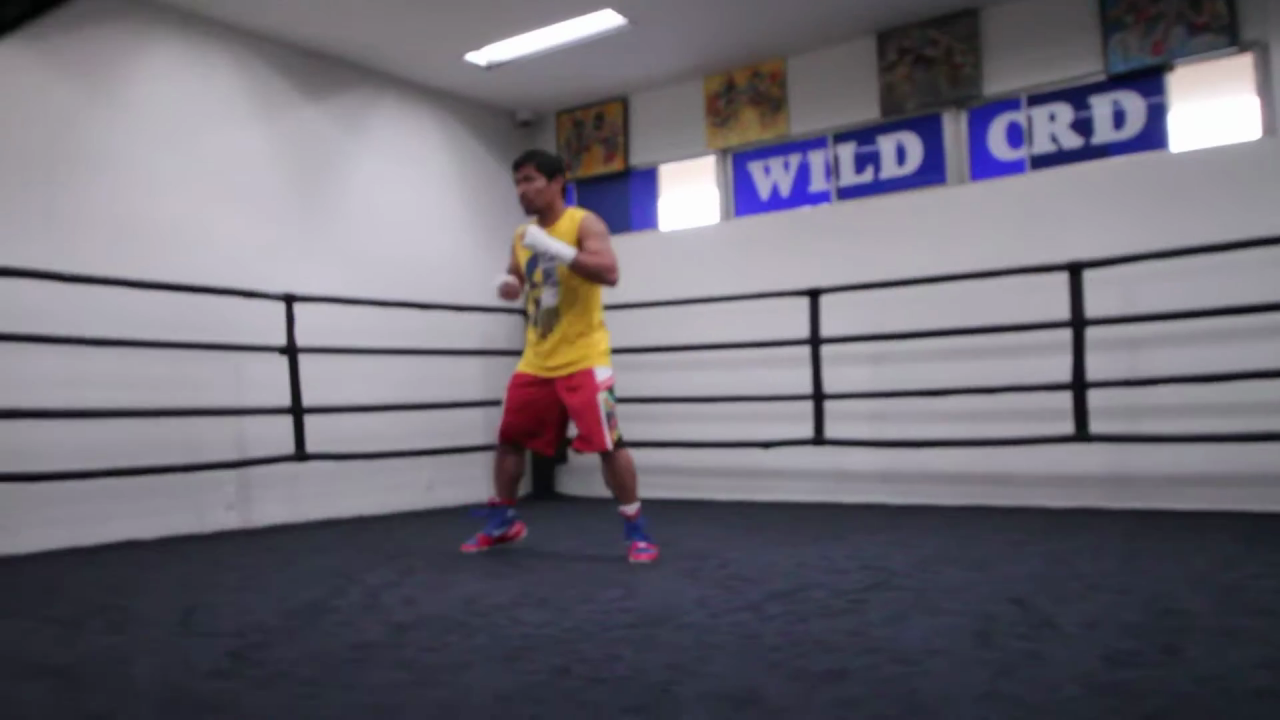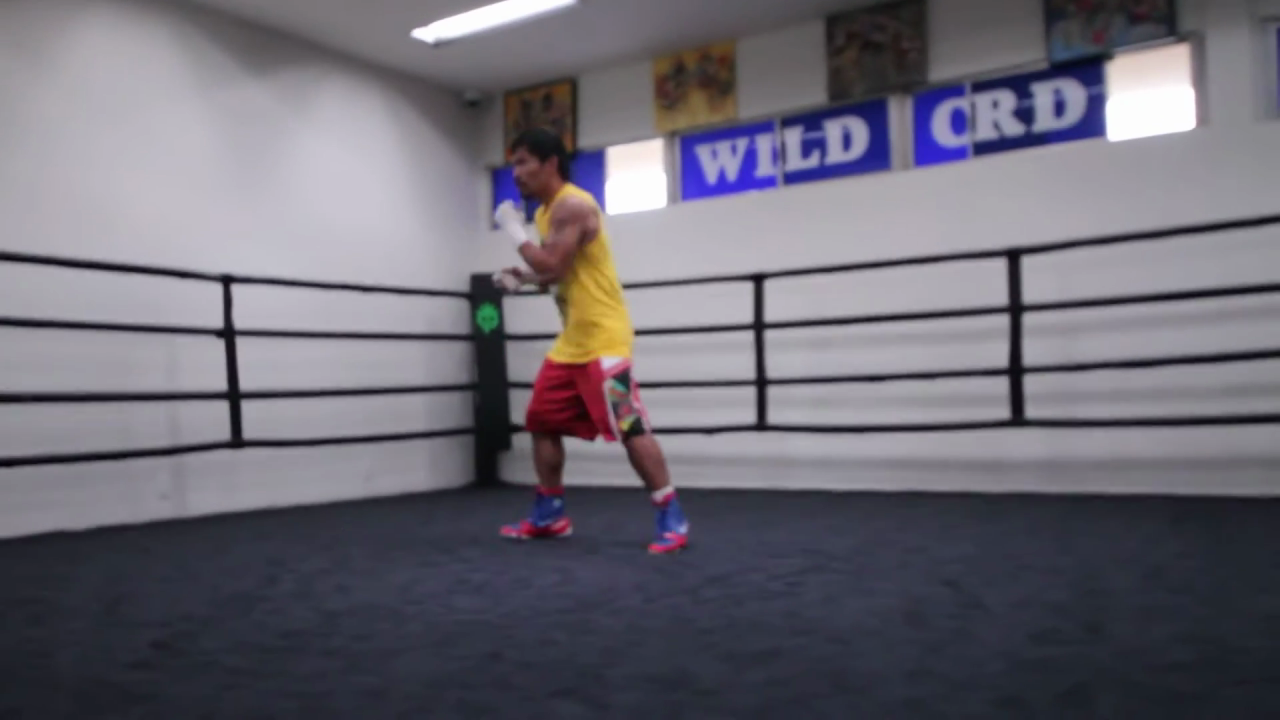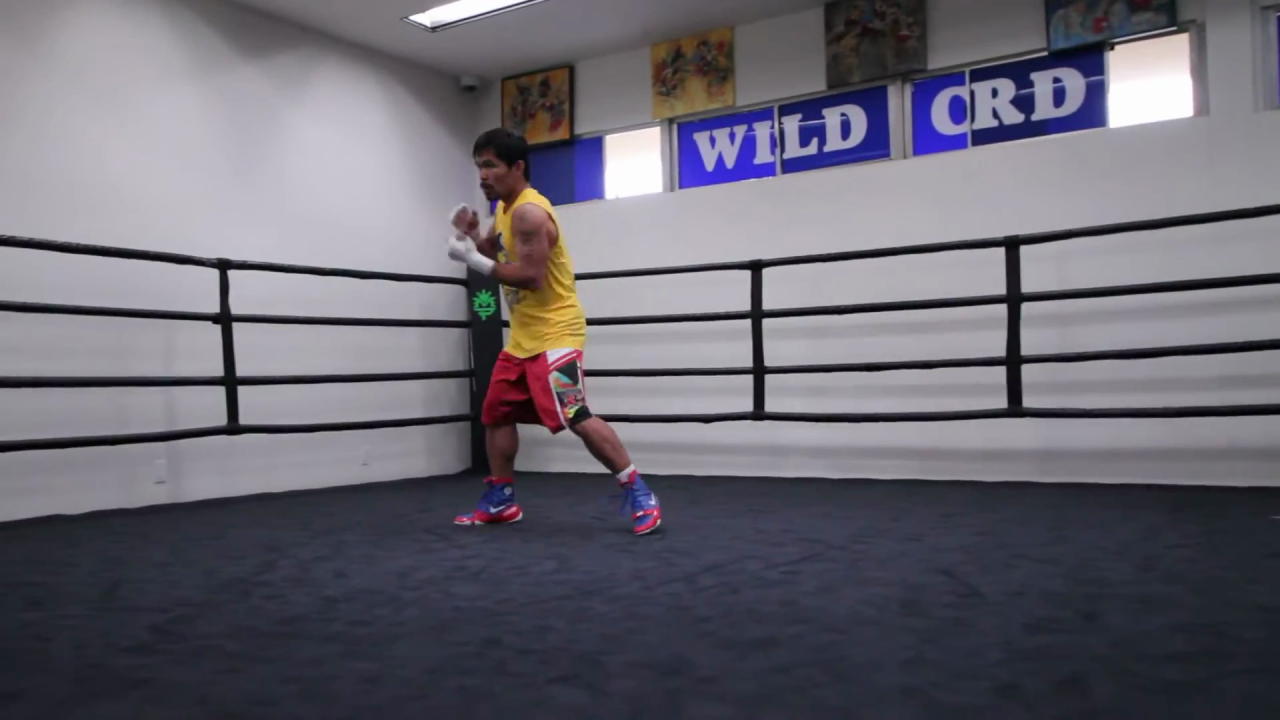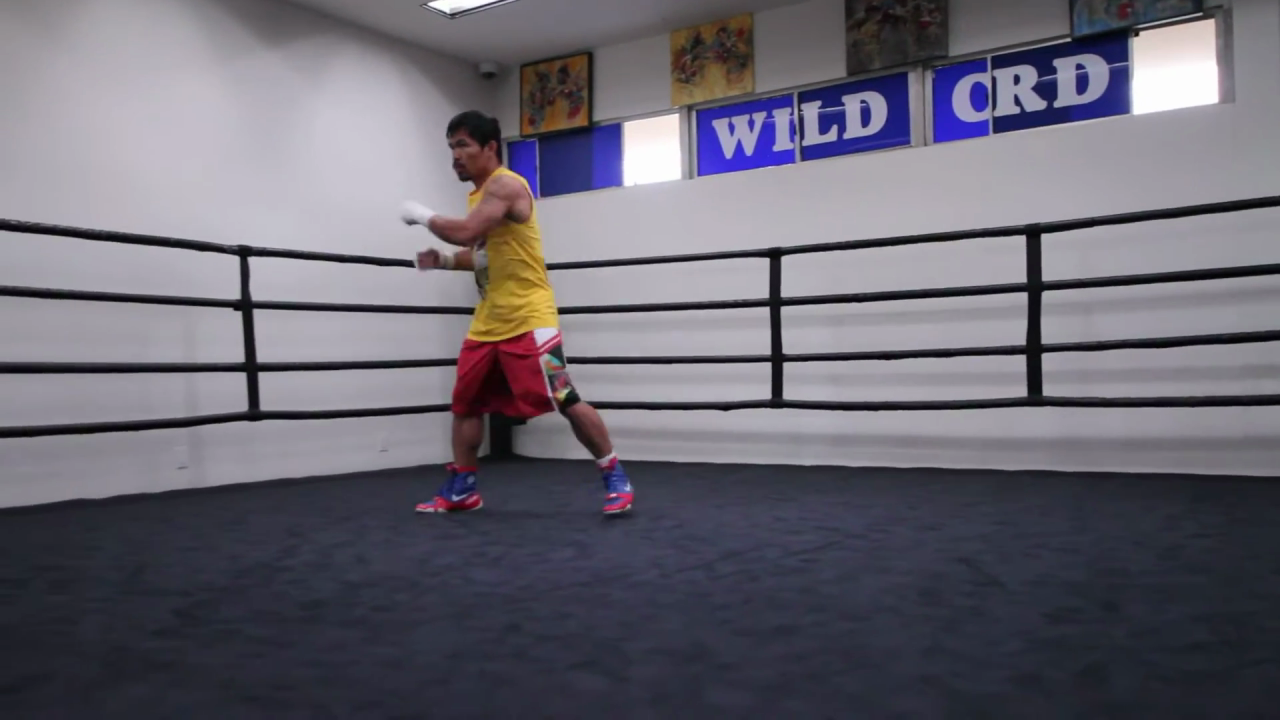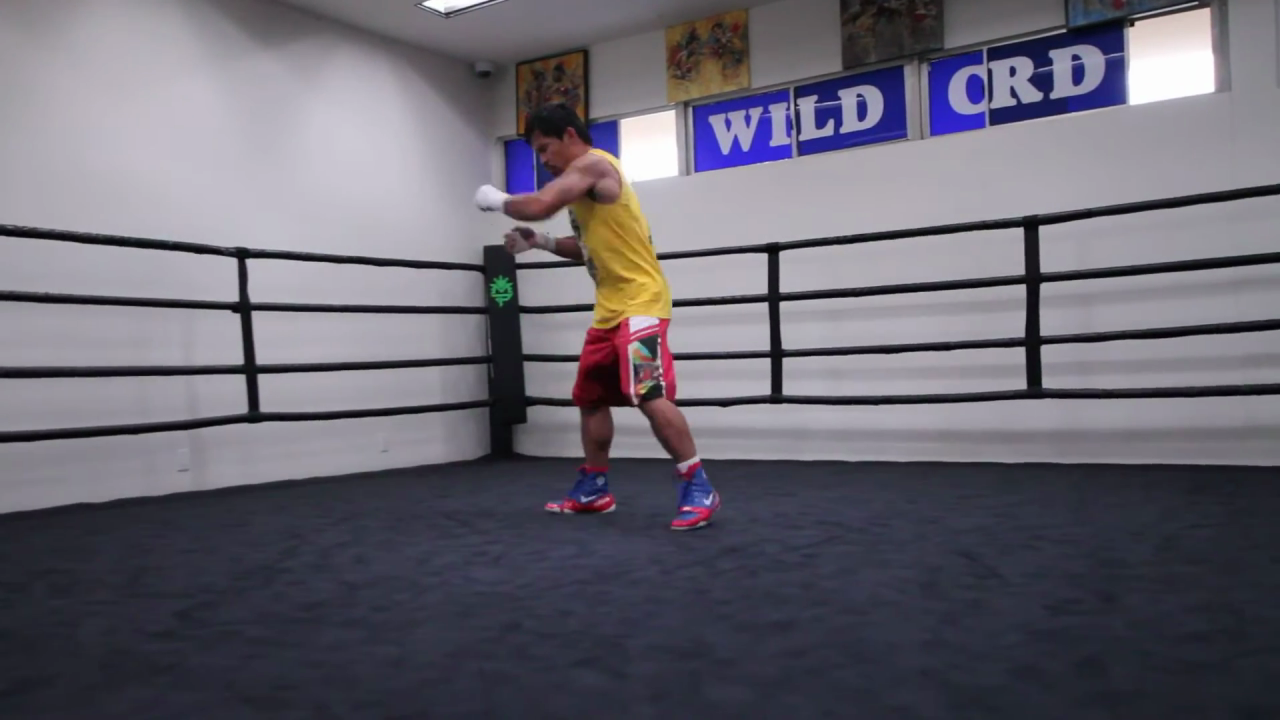
dt=1s
person 1, frame 1
left shoulder: (585, 225)
right shoulder: (526, 232)
left elbow: (608, 272)
left wrist: (555, 248)
right wrist: (508, 285)
left hip: (585, 359)
right hip: (536, 360)
left knee: (607, 443)
right knee: (510, 439)
left ankle: (637, 532)
right ankle: (502, 522)
person 1, frame 2
left shoulder: (574, 205)
right shoulder: (545, 213)
left elbow: (555, 268)
left wrist: (516, 231)
right wrist: (519, 278)
left hip: (603, 337)
right hip: (572, 340)
left knee: (628, 428)
right knee: (542, 422)
left ankle: (671, 518)
right ankle: (548, 514)
person 1, frame 3
left shoulder: (531, 214)
right shoulder: (509, 208)
left elbow: (527, 277)
right elbow: (490, 253)
left wrist: (474, 259)
right wrist: (467, 232)
left hip: (555, 334)
right hip: (524, 338)
left knee: (577, 417)
right knee: (497, 415)
left ankle: (641, 496)
right ankle: (500, 501)
person 1, frame 4
left shoulder: (507, 186)
right shoulder: (476, 191)
left elbow: (466, 232)
left wrist: (418, 217)
right wrist: (445, 260)
left hip: (529, 318)
right hip: (488, 324)
left knee: (565, 400)
right knee: (465, 403)
left ankle: (616, 480)
right ankle: (461, 489)
person 1, frame 5
left shoulder: (592, 164)
right shoulder: (589, 174)
left elbow: (539, 206)
right elbow: (584, 247)
left wrist: (496, 200)
right wrist: (535, 240)
left hip: (638, 304)
right hip: (615, 307)
left knee: (651, 396)
right knee: (590, 399)
left ankle: (699, 491)
right ankle: (594, 490)
